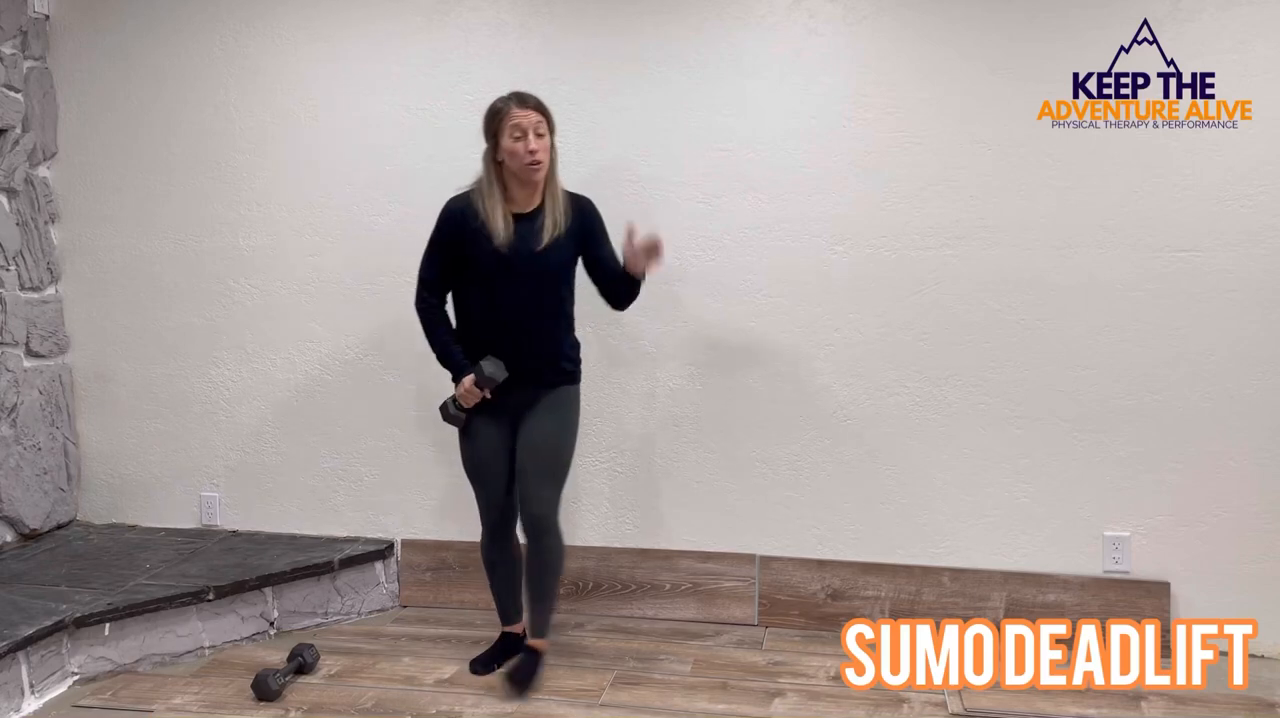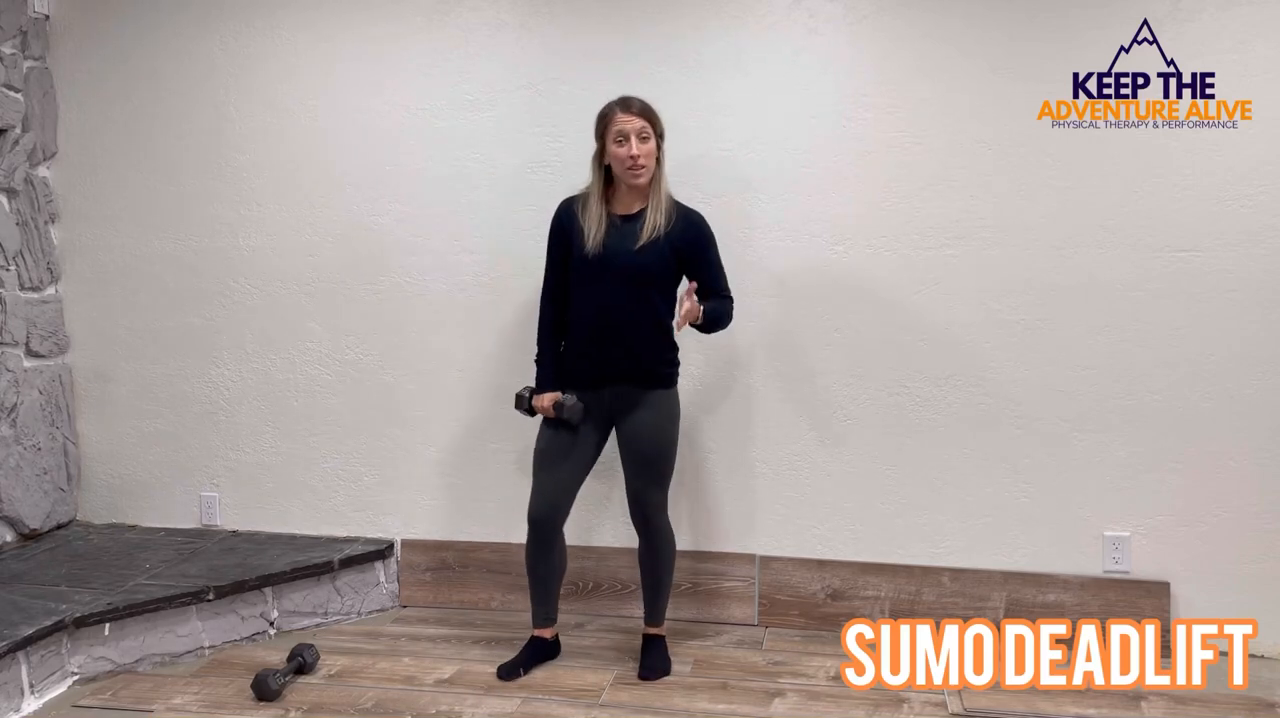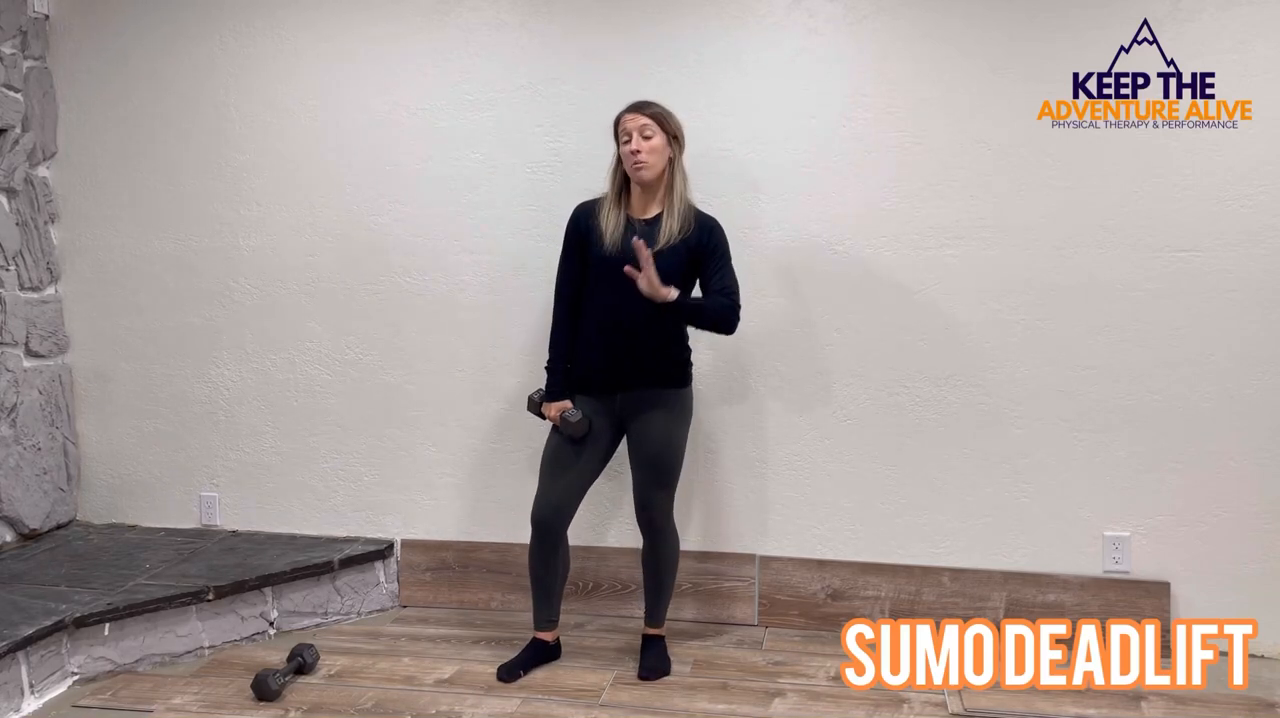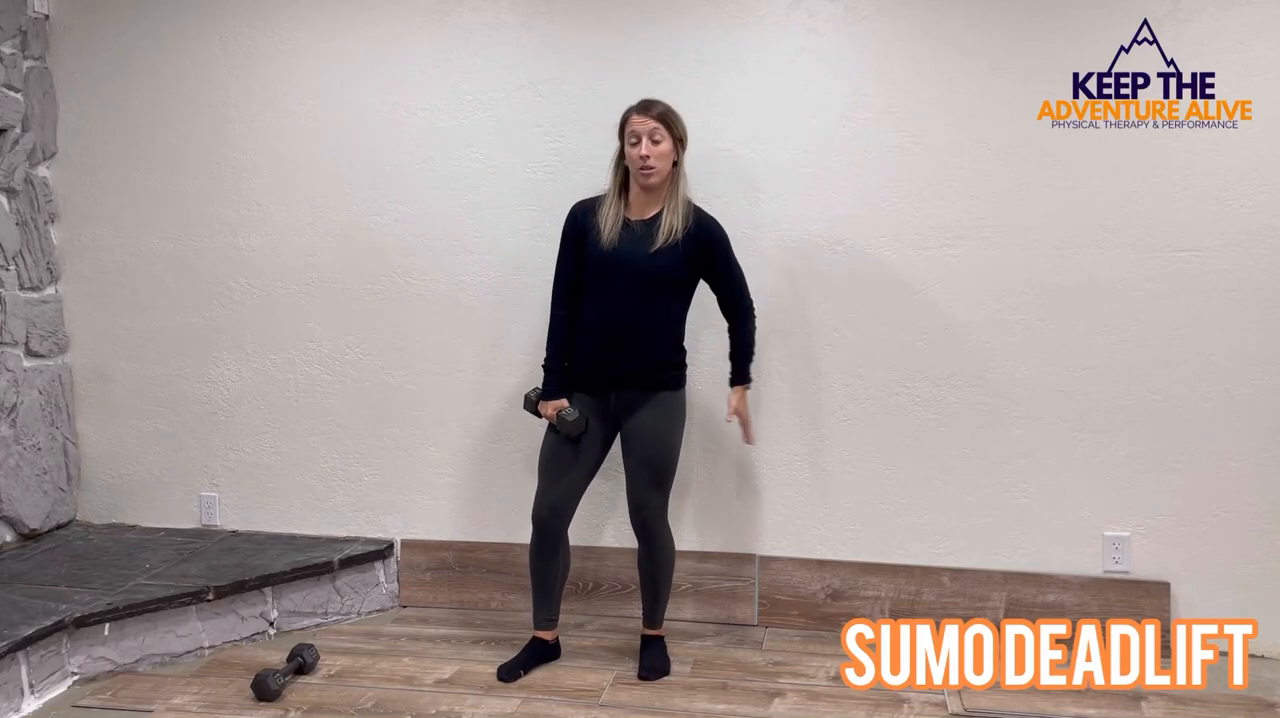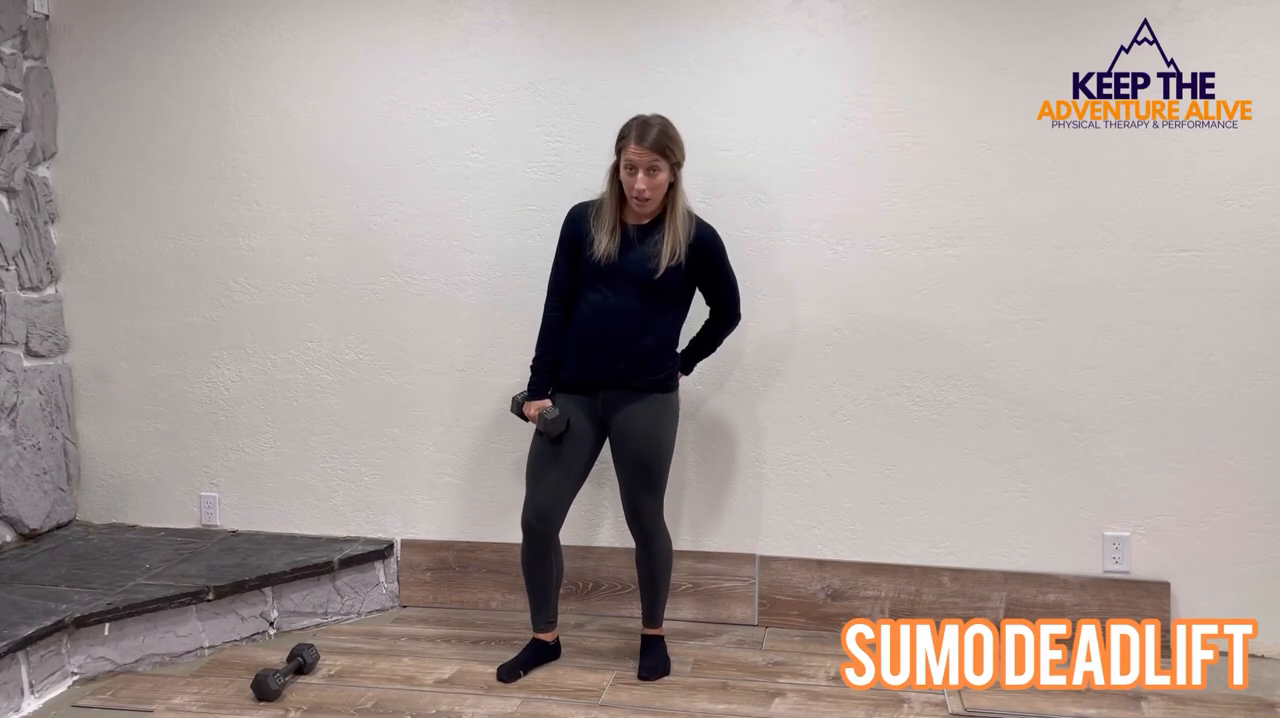
dt=0.7s
person 1, frame 1
left shoulder: (577, 214)
right shoulder: (463, 215)
left elbow: (615, 294)
right elbow: (429, 298)
left wrist: (633, 268)
right wrist: (457, 369)
left hip: (551, 388)
right hip: (485, 391)
left knee: (538, 513)
right knee: (494, 518)
left ankle: (535, 642)
right ankle: (510, 632)
person 1, frame 2
left shoulder: (684, 224)
right shoulder: (572, 216)
left elbow: (723, 310)
right elbow: (553, 304)
left wrist: (696, 313)
right wrist: (546, 381)
left hip: (649, 391)
right hip: (578, 387)
left knee: (649, 515)
right knee: (544, 512)
left ankle: (654, 634)
right ankle: (543, 635)
person 1, frame 3
left shoulder: (701, 230)
right shoulder: (589, 219)
left elbow: (727, 314)
right elbow: (567, 309)
left wrist: (666, 293)
right wrist: (556, 389)
left hip: (661, 395)
right hip: (590, 393)
left knee: (655, 517)
right knee: (548, 514)
left ankle: (654, 635)
right ankle: (545, 637)
person 1, frame 4
left shoulder: (698, 229)
right shoulder: (586, 218)
left elbow: (739, 308)
right elbow: (563, 308)
left wrist: (740, 380)
right wrist: (553, 387)
left hip: (656, 394)
right hip: (585, 391)
left knee: (649, 519)
right knee: (548, 514)
left ankle: (652, 635)
right ankle: (544, 637)
person 1, frame 5
left shoulder: (696, 237)
right shoulder: (584, 221)
left elbow: (727, 311)
right elbow: (556, 307)
left wrist: (682, 364)
right wrist: (537, 387)
left hip: (646, 398)
right hip: (574, 392)
left knee: (645, 521)
right knee: (538, 519)
left ankle: (653, 635)
right ankle: (544, 637)
